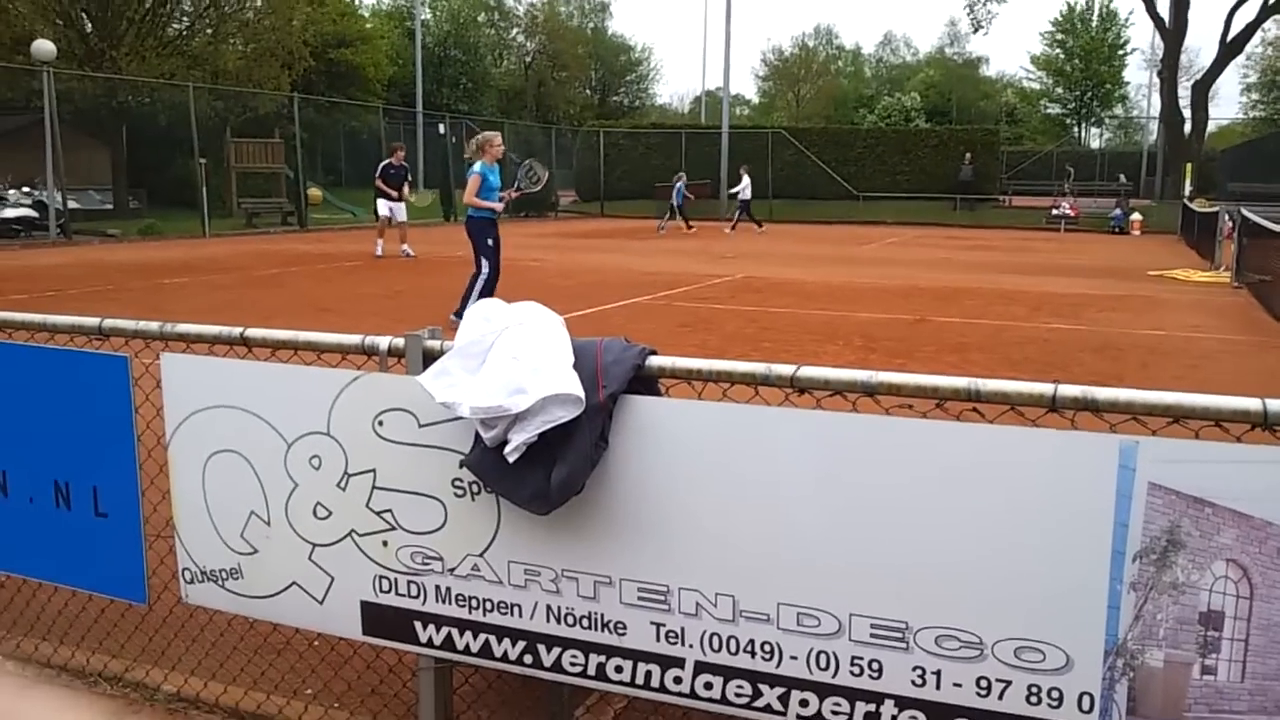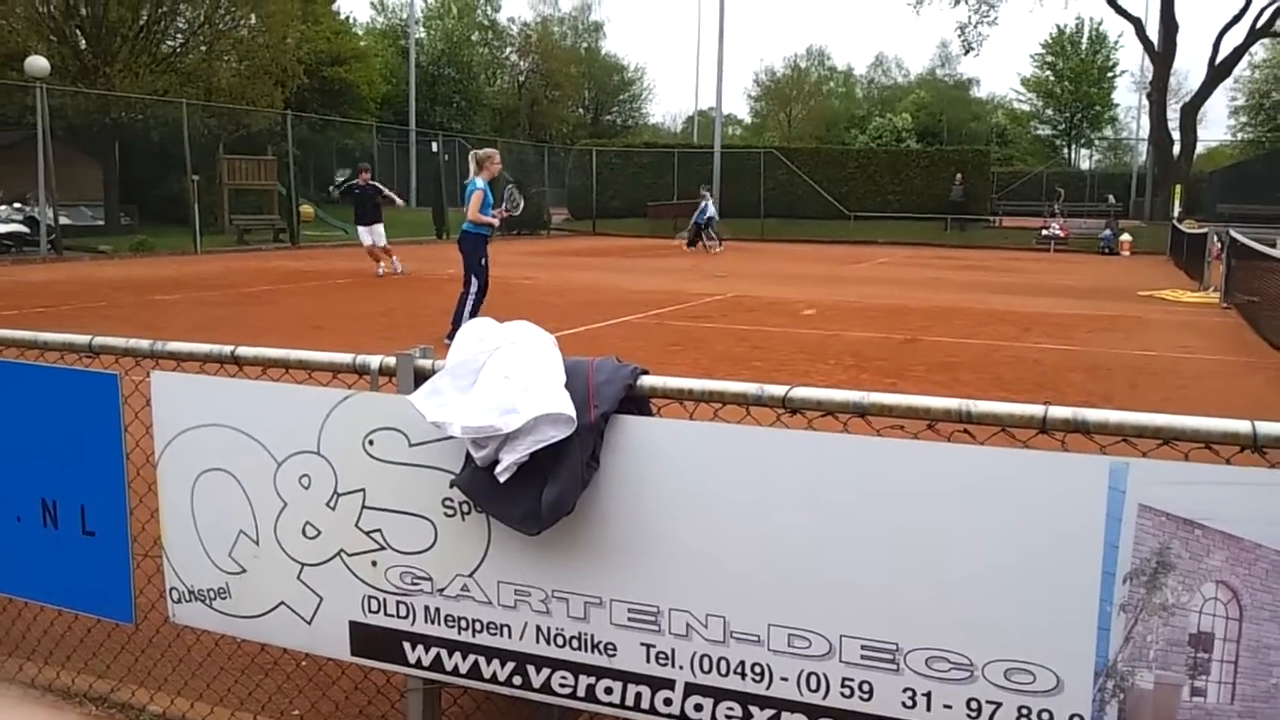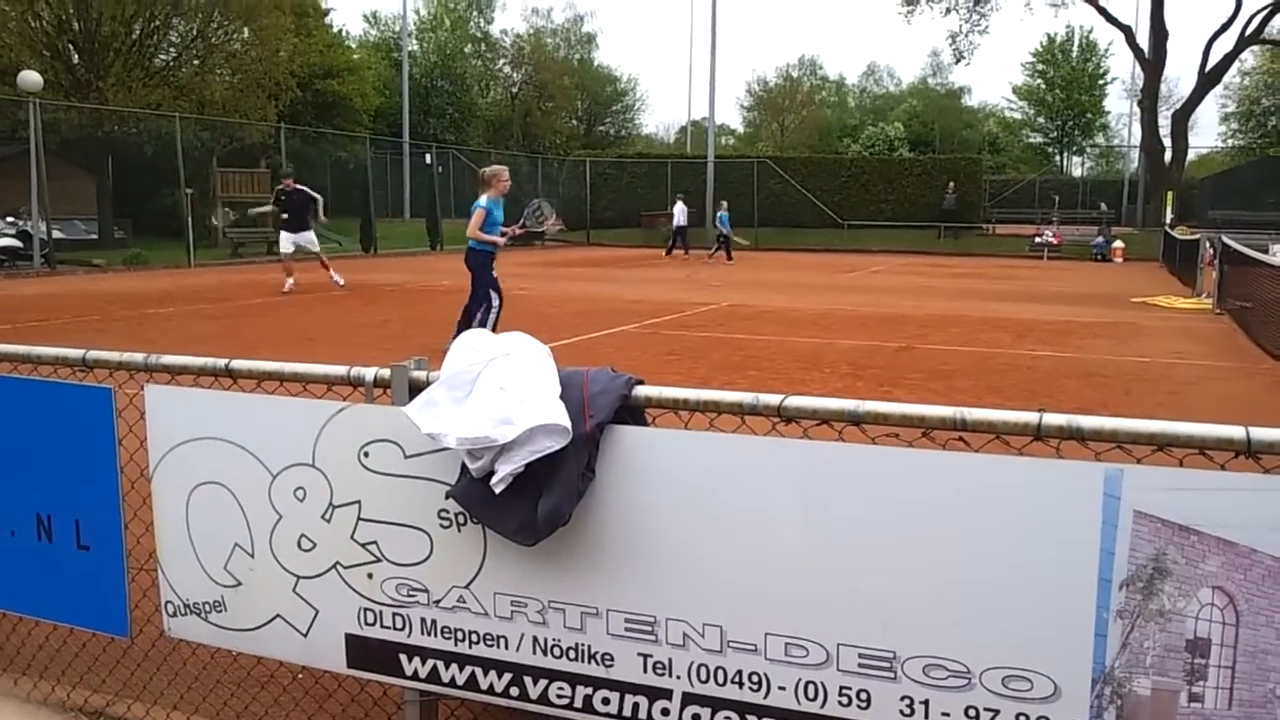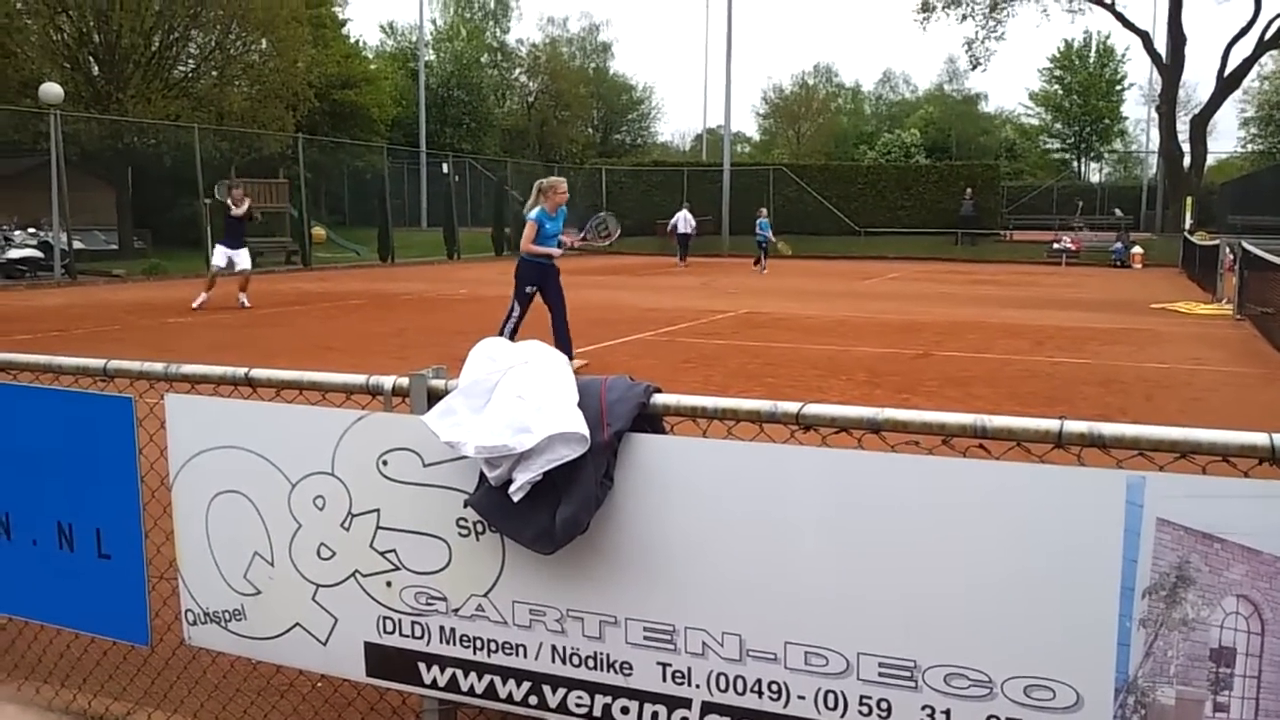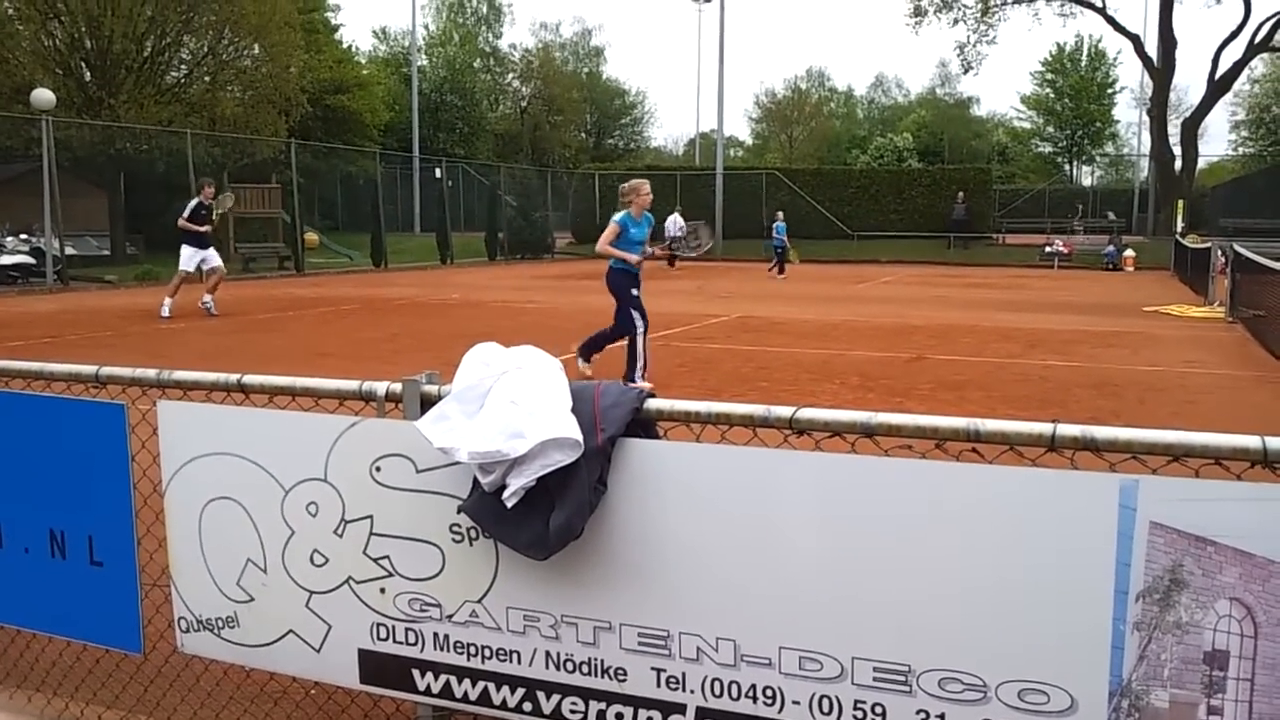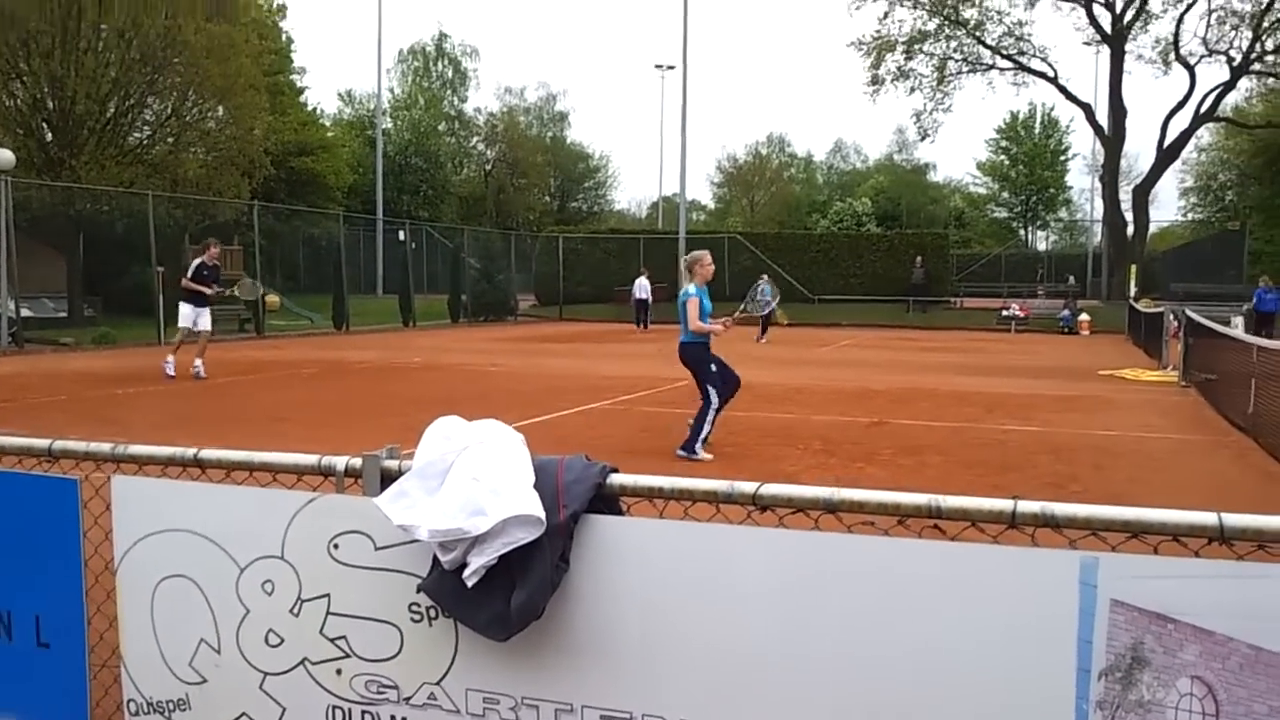
dt=0.5s
person 1, frame 1
left shoulder: (495, 168)
right shoulder: (478, 169)
right elbow: (467, 199)
left wrist: (505, 195)
right wrist: (493, 205)
left hip: (490, 223)
right hip: (478, 223)
left knee: (493, 270)
right knee: (485, 270)
right ankle: (462, 314)
person 1, frame 2
left shoulder: (481, 184)
right shoulder: (479, 185)
right elbow: (472, 216)
left wrist: (493, 214)
right wrist: (492, 220)
left hip: (477, 240)
right hip: (472, 240)
left knee: (481, 286)
right knee: (472, 288)
right ankle: (455, 335)
person 1, frame 3
left shoulder: (498, 201)
right shoulder: (484, 203)
right elbow: (471, 232)
left wrist: (507, 231)
right wrist: (496, 239)
left hip: (483, 256)
right hip: (479, 256)
left knee: (477, 300)
right knee: (494, 301)
person 1, frame 4
left shoulder: (561, 212)
right shoulder: (536, 216)
right elbow: (524, 247)
left wrist: (566, 240)
right wrist: (551, 251)
left hip: (548, 269)
right hip: (530, 268)
left knee: (559, 311)
right knee: (518, 311)
left ankle: (567, 358)
person 1, frame 5
left shoulder: (648, 219)
right shoulder: (621, 219)
right elbow: (600, 247)
left wrist: (653, 252)
right wrist: (628, 256)
left hip: (633, 276)
right hip: (619, 276)
left knee: (623, 326)
right knee: (639, 324)
left ankle: (585, 352)
right ankle: (634, 377)
person 1, frame 6
left shoulder: (702, 289)
right shoulder: (691, 293)
right elbow: (693, 326)
left wrist: (719, 322)
right wrist: (715, 329)
left hip: (700, 349)
right hip: (693, 350)
left knee: (732, 382)
right knee: (713, 399)
left ankle: (701, 421)
right ankle: (691, 447)
